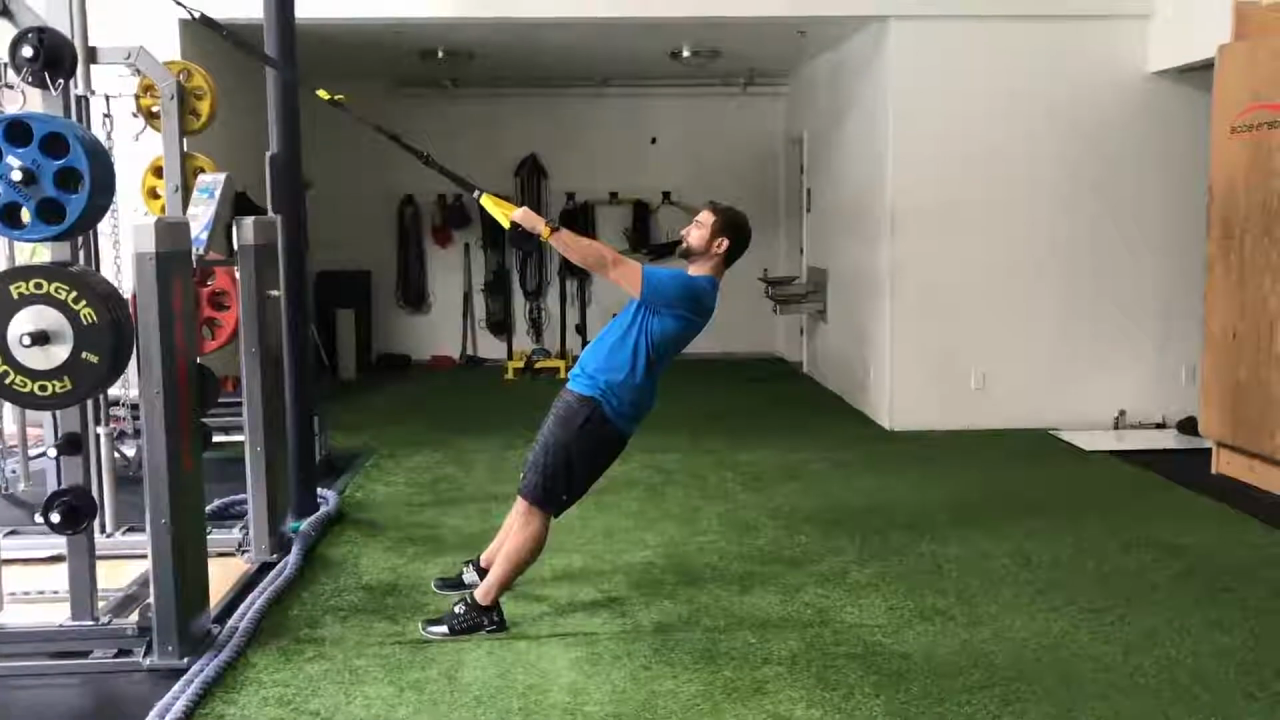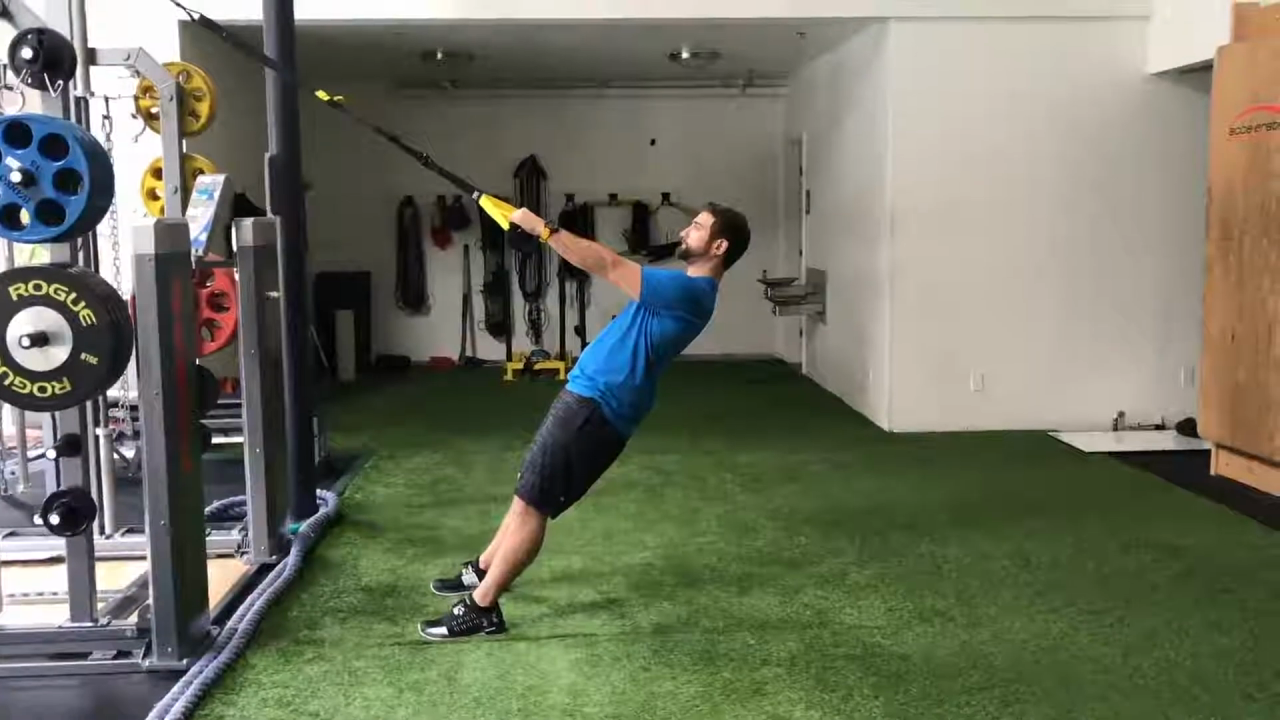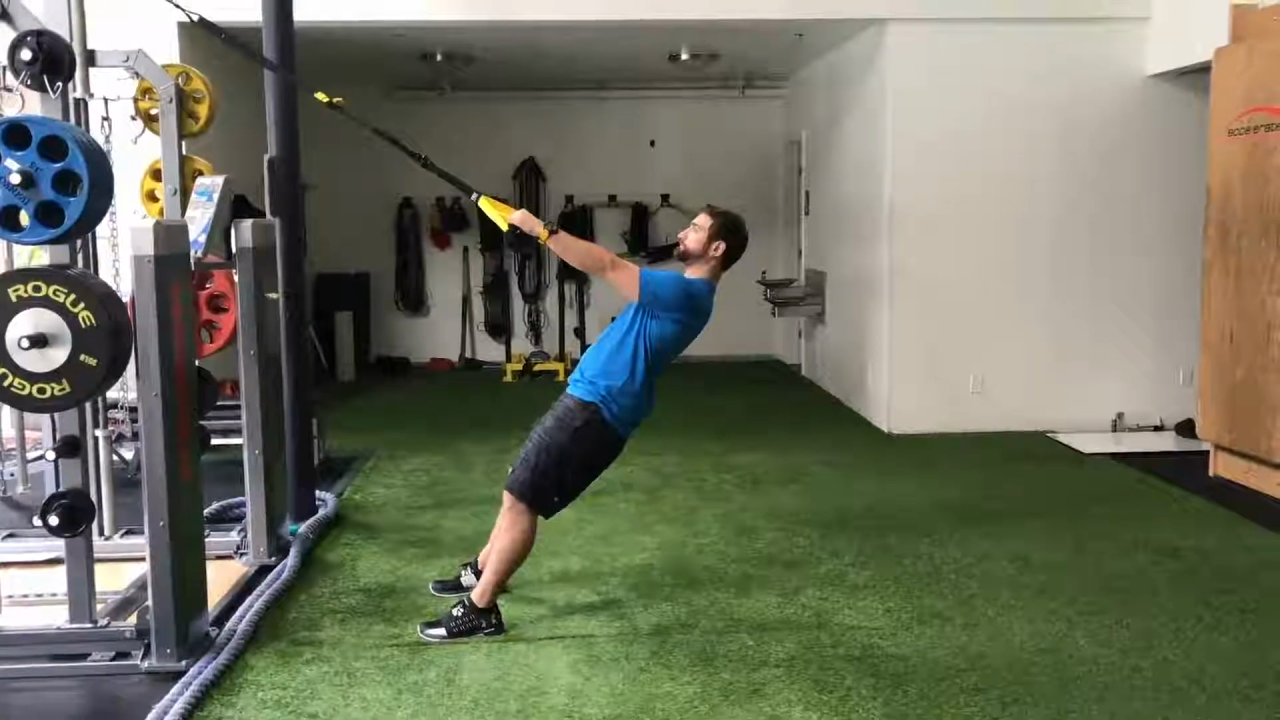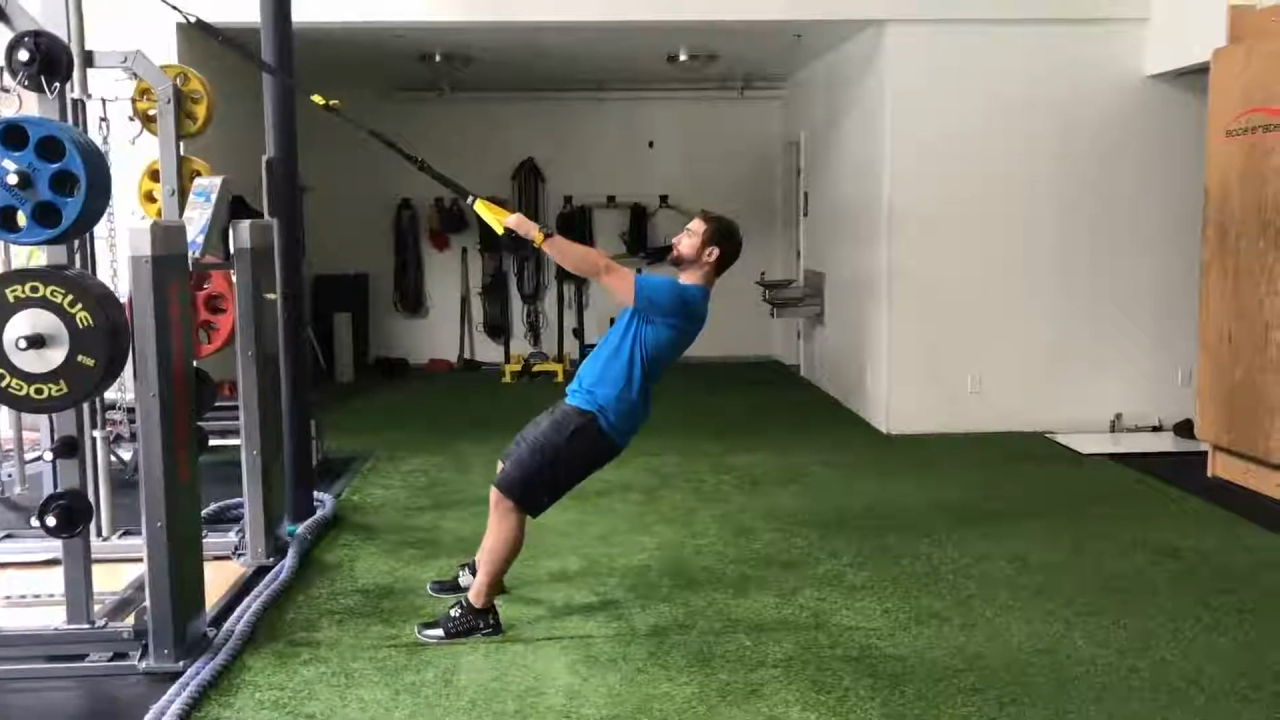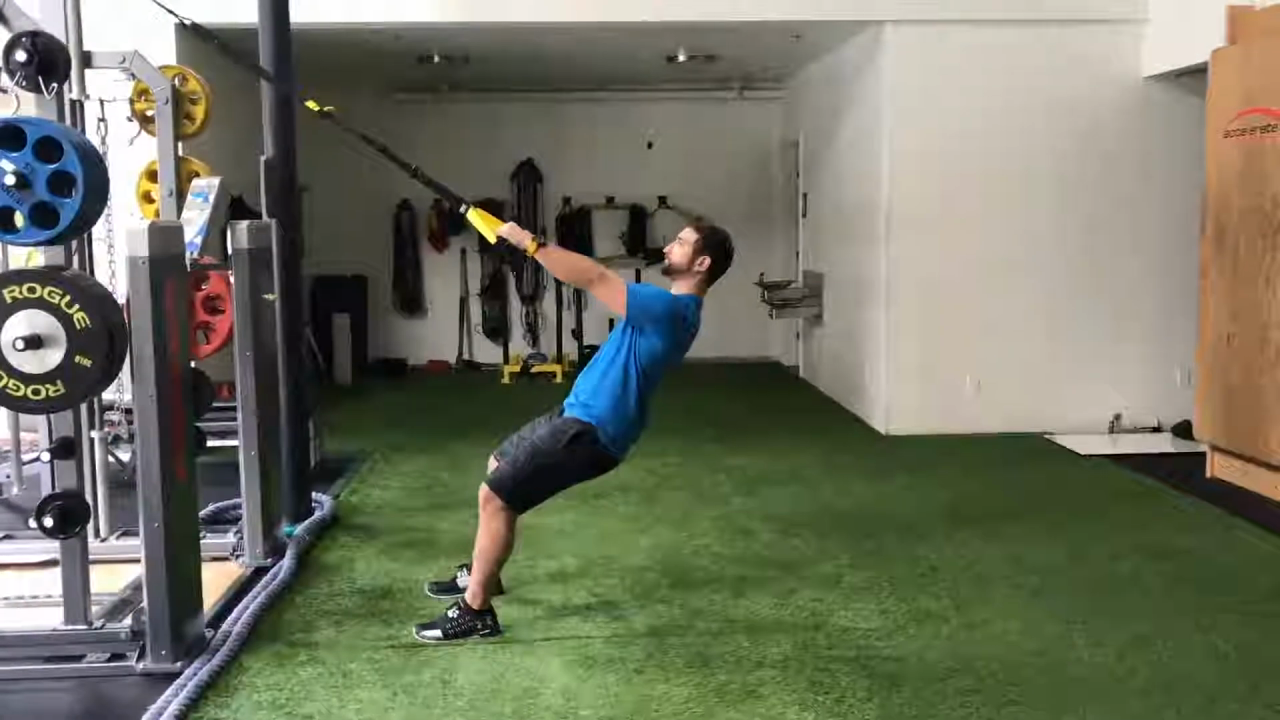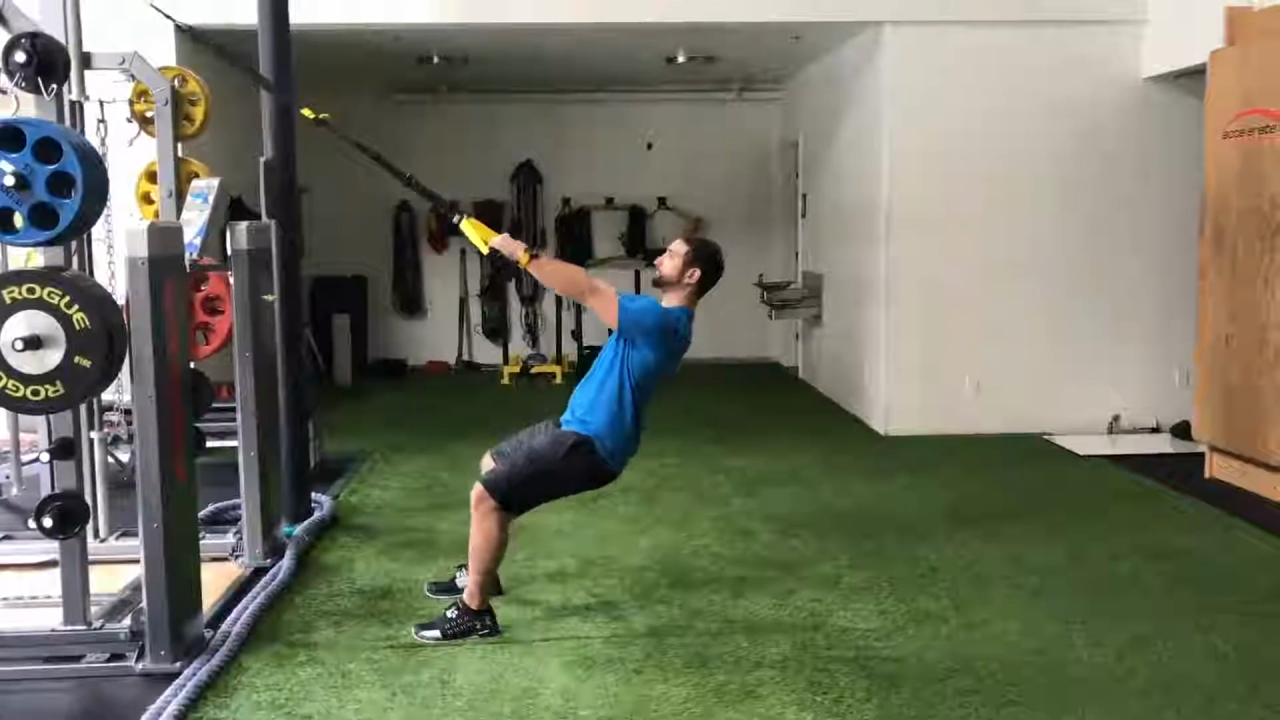
dt=0.1s
person 1, frame 1
left shoulder: (691, 291)
right shoulder: (683, 286)
left elbow: (609, 264)
right elbow: (613, 263)
left wrist: (543, 228)
right wrist: (548, 229)
left hip: (596, 405)
right hip: (590, 396)
left knee: (534, 504)
right knee: (531, 491)
left ankle: (482, 608)
right ankle: (483, 569)
person 1, frame 2
left shoulder: (689, 292)
right shoulder: (682, 288)
left elbow: (607, 265)
right elbow: (613, 266)
left wrist: (542, 229)
right wrist: (546, 230)
left hip: (596, 407)
right hip: (589, 396)
left knee: (529, 503)
right knee: (525, 491)
left ankle: (481, 610)
right ankle: (482, 569)
person 1, frame 3
left shoulder: (688, 294)
right shoulder: (681, 289)
left elbow: (607, 266)
right elbow: (612, 266)
left wrist: (542, 231)
right wrist: (546, 232)
left hip: (595, 410)
right hip: (589, 399)
left knee: (521, 500)
right knee: (520, 489)
left ankle: (480, 611)
right ankle: (481, 570)
person 1, frame 4
left shoulder: (682, 301)
right shoulder: (675, 294)
left elbow: (602, 270)
right elbow: (606, 269)
left wrist: (536, 234)
right wrist: (538, 234)
left hip: (595, 419)
right hip: (585, 404)
left knee: (506, 495)
right knee: (509, 474)
left ankle: (478, 611)
right ankle: (478, 571)
person 1, frame 5
left shoulder: (674, 310)
right shoulder: (669, 304)
left elbow: (594, 280)
right elbow: (600, 276)
left wrist: (529, 243)
right wrist: (533, 244)
left hip: (591, 429)
right hip: (582, 414)
left knee: (495, 495)
right knee: (499, 467)
left ankle: (475, 612)
right ankle: (476, 573)
person 1, frame 6
left shoulder: (665, 322)
right shoulder: (658, 314)
left elbow: (587, 291)
right elbow: (591, 285)
left wrist: (522, 254)
right wrist: (525, 253)
left hip: (591, 445)
right hip: (579, 428)
left knee: (485, 494)
right knee: (493, 464)
left ankle: (474, 612)
right ankle: (478, 574)
